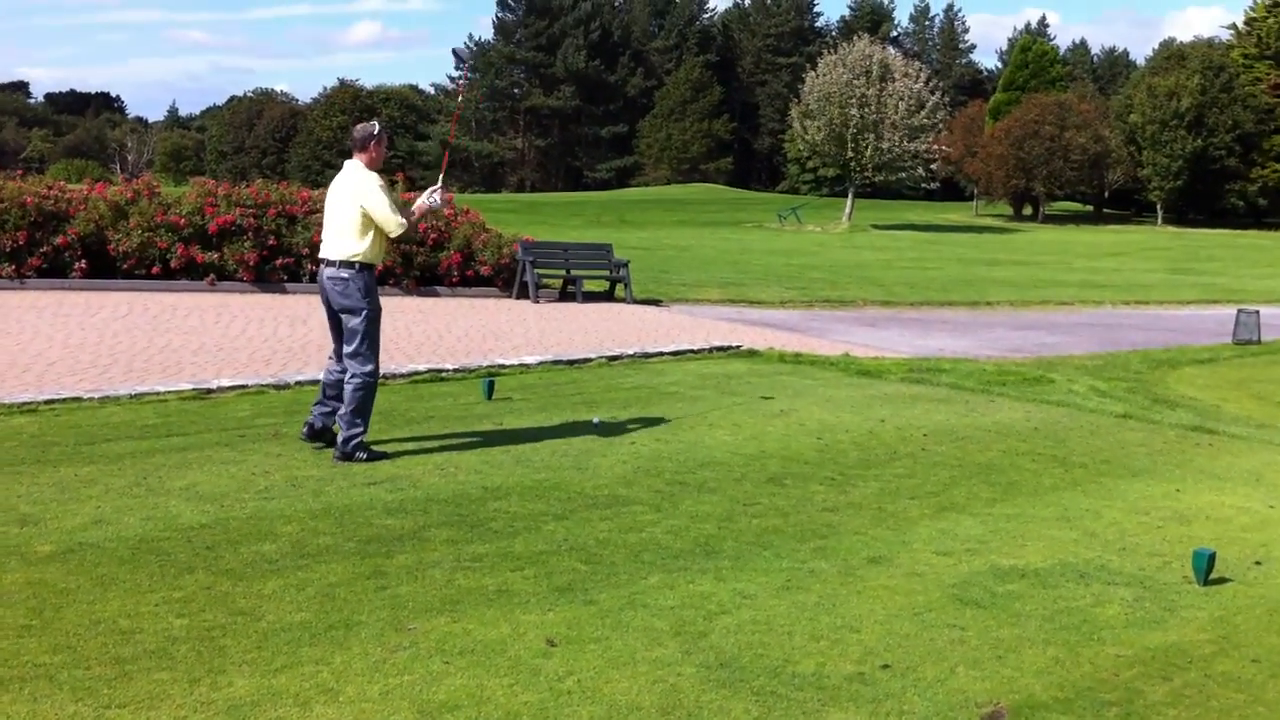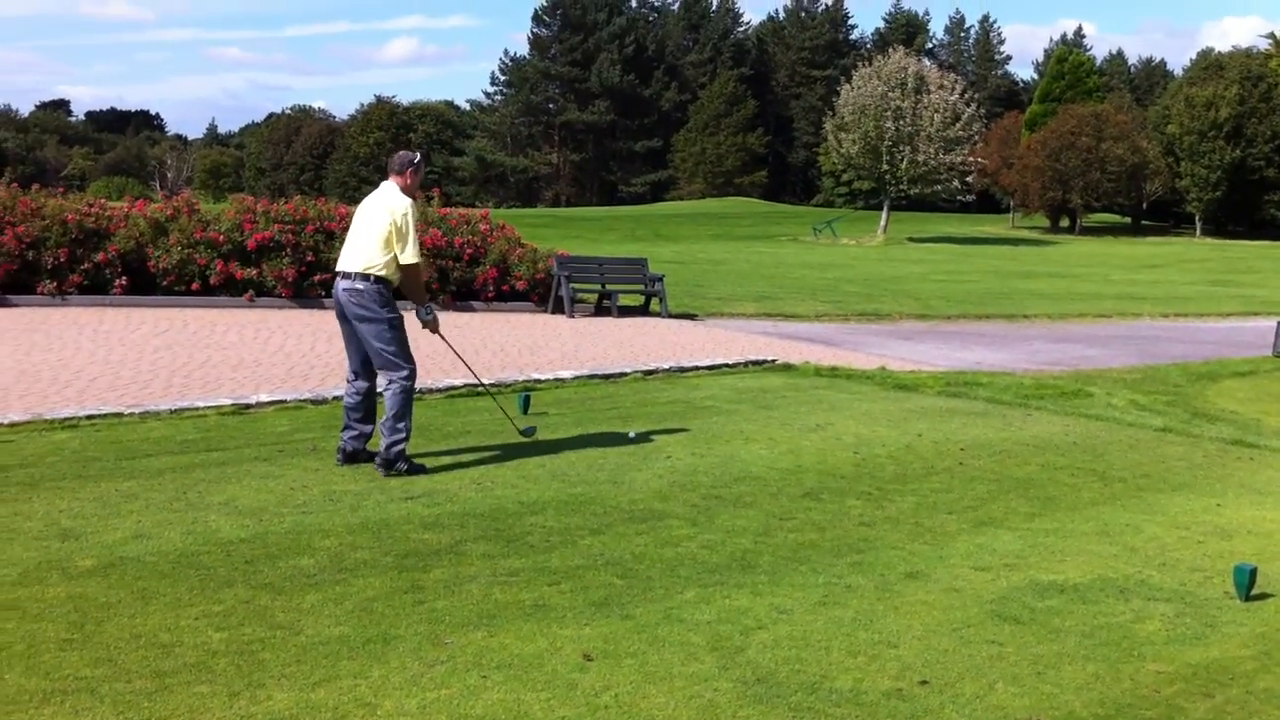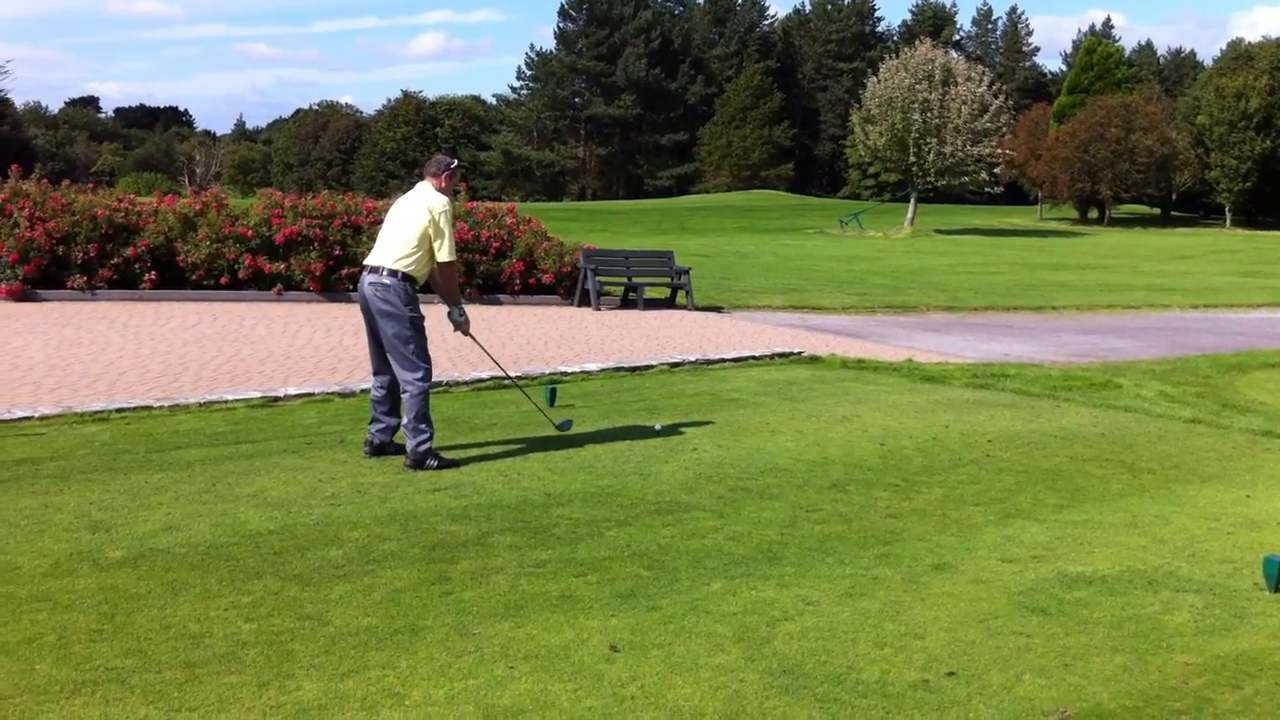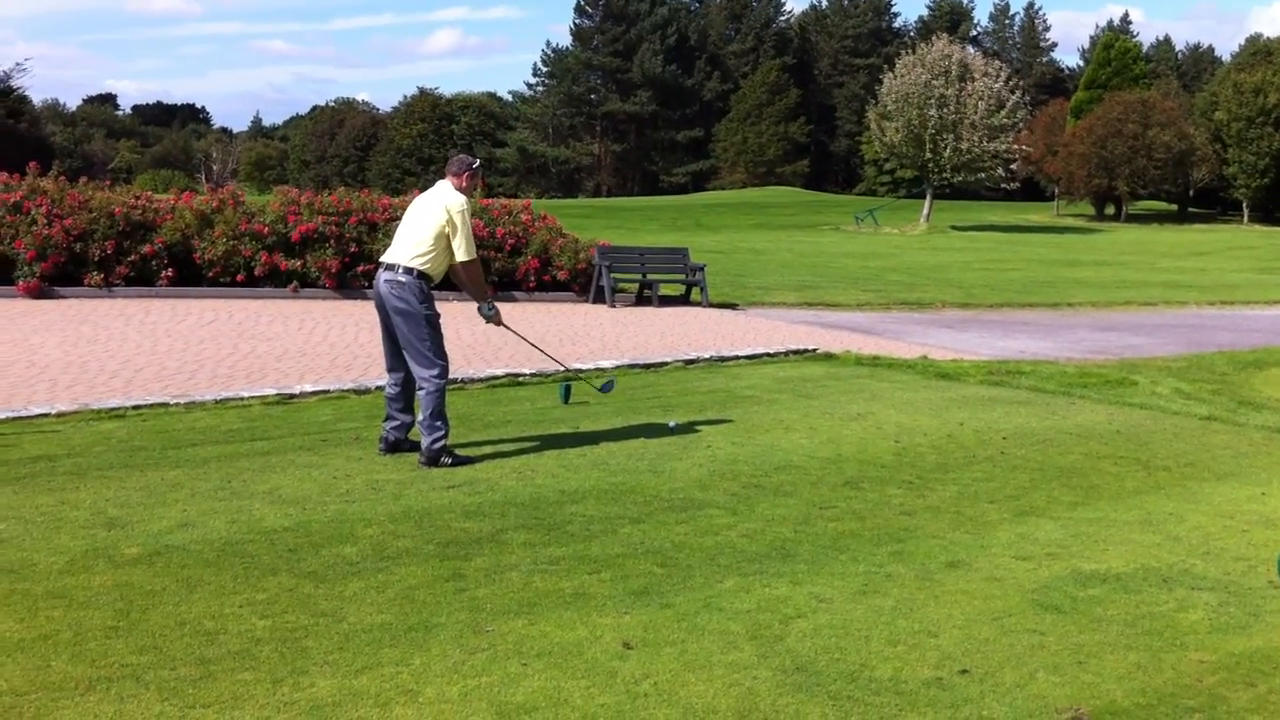
dt=0.5s
person 1, frame 1
left shoulder: (342, 178)
right shoulder: (369, 182)
left elbow: (377, 224)
right elbow: (399, 229)
left wrist: (416, 206)
right wrist: (424, 207)
left hip: (329, 272)
right hip: (352, 276)
left knee: (342, 356)
right knee: (362, 364)
left ankle: (319, 423)
right ankle: (349, 443)
person 1, frame 2
left shoulder: (373, 199)
right shoulder: (401, 203)
right elbow: (409, 265)
left wrist: (415, 301)
right wrist: (425, 306)
left hip: (345, 286)
right hip: (369, 290)
left knee: (360, 374)
right knee: (400, 372)
left ankle: (352, 445)
right ankle: (392, 453)
person 1, frame 3
left shoulder: (408, 199)
right shoulder: (438, 203)
left elbow: (428, 264)
right elbow: (446, 264)
left wrist: (450, 303)
right wrist: (457, 308)
left hip: (370, 282)
right hip: (392, 287)
left knee: (386, 369)
right knee: (414, 371)
left ankle: (379, 438)
right ankle: (418, 451)
person 1, frame 4
left shoulder: (429, 197)
right shoulder: (456, 202)
left elbow: (452, 263)
right elbow: (468, 262)
left wrist: (478, 298)
right wrist: (487, 303)
left hip: (385, 280)
right hip: (408, 285)
left knee: (400, 367)
right knee: (431, 369)
left ankle: (393, 435)
right ankle: (433, 448)
